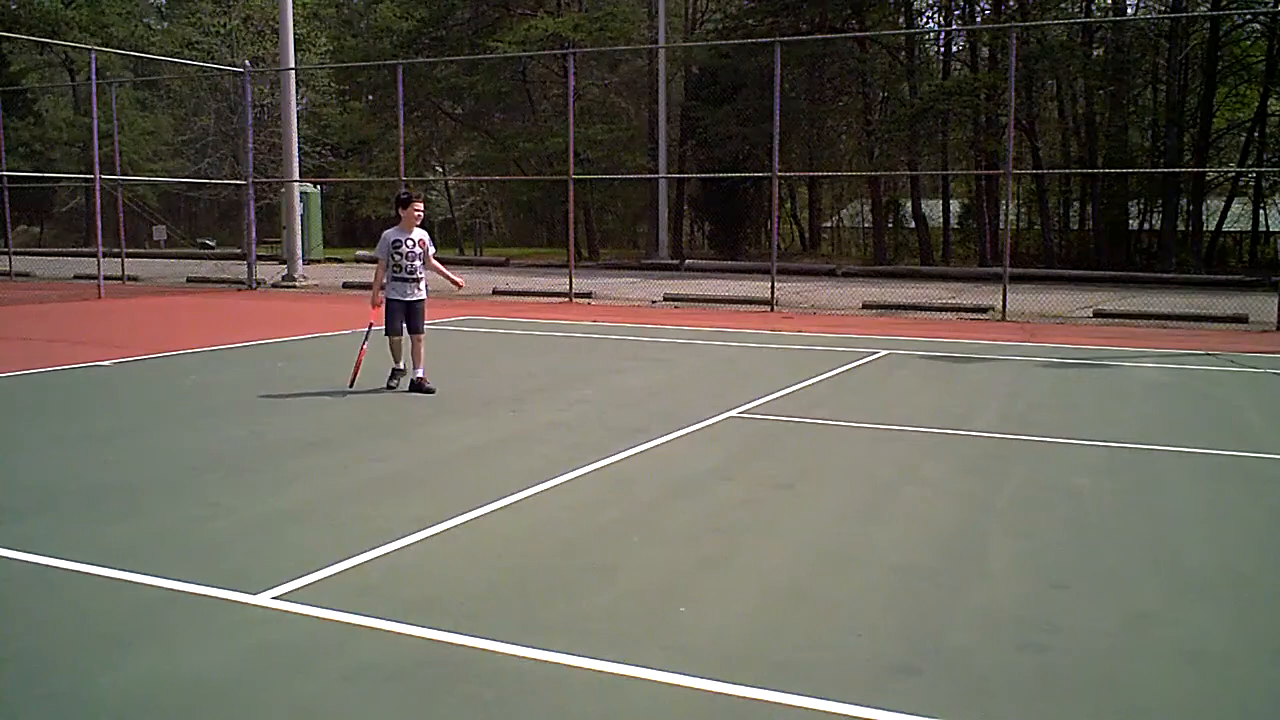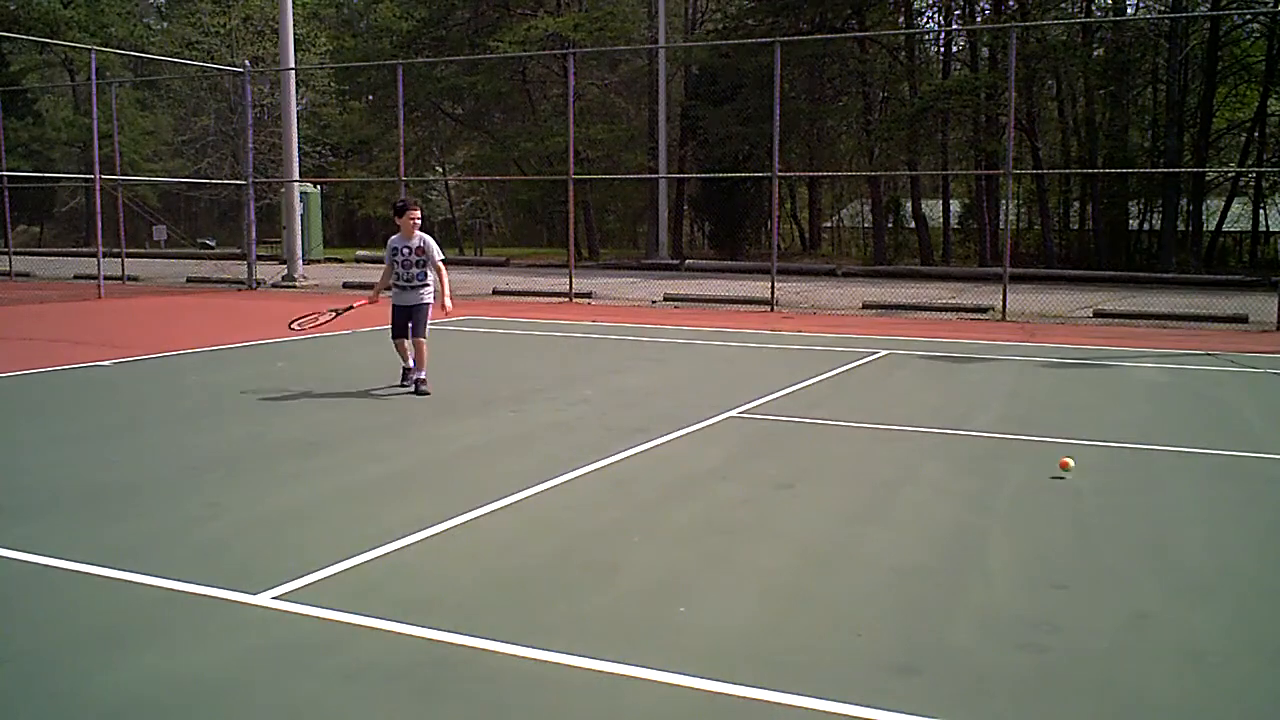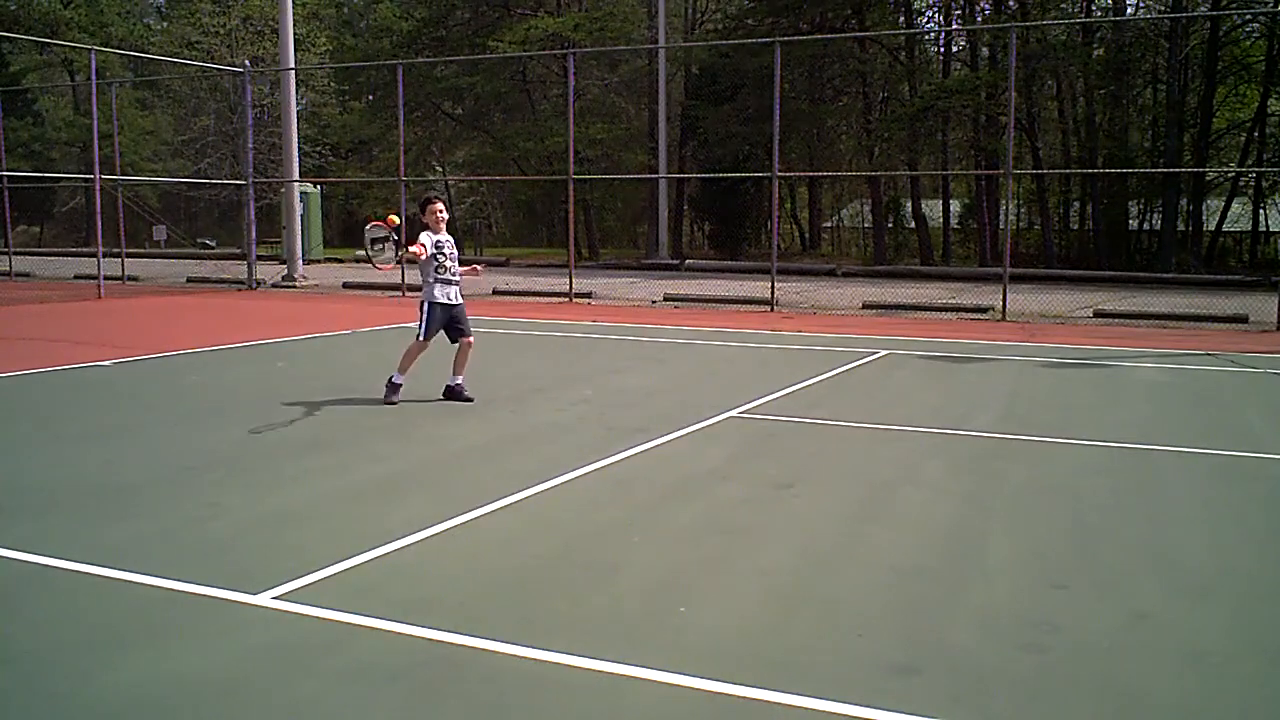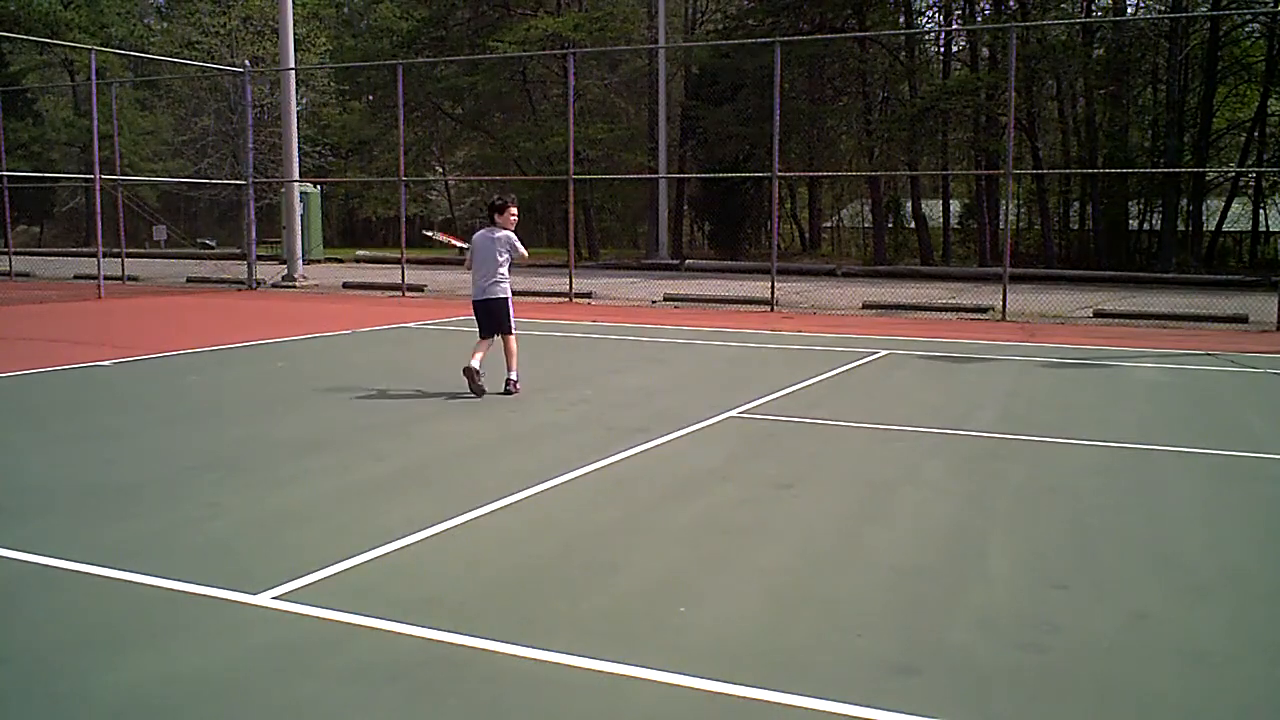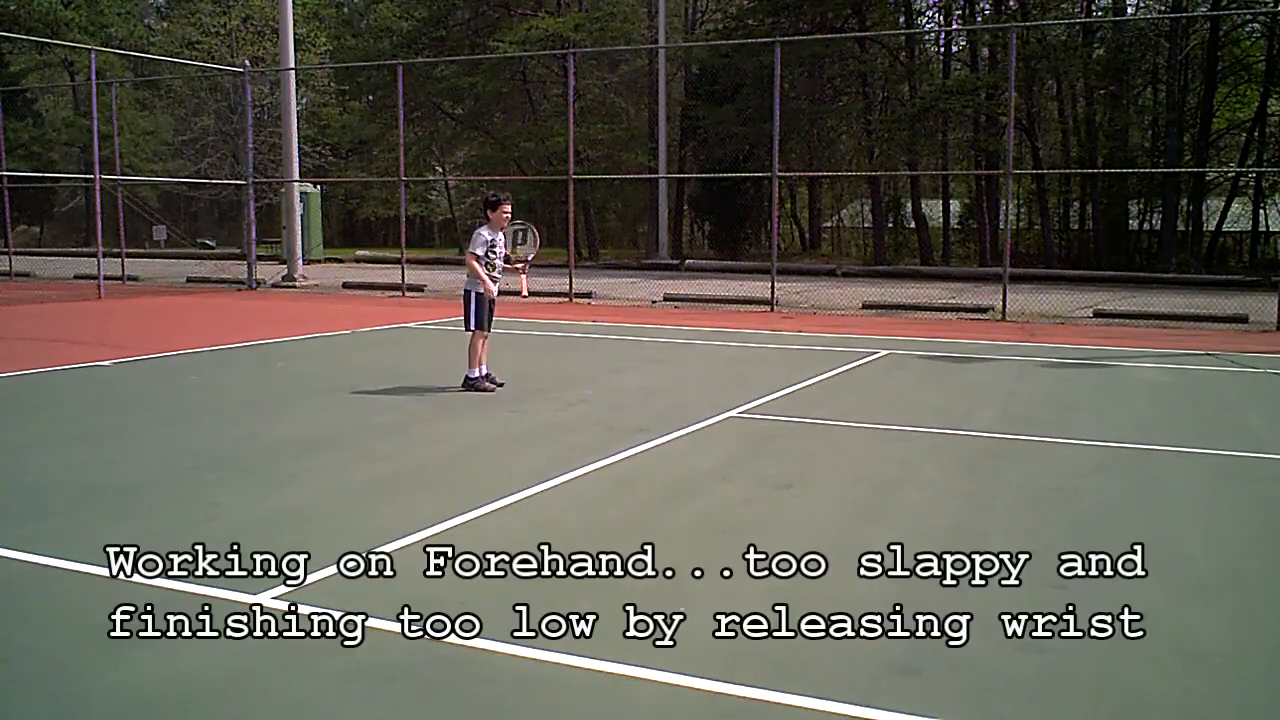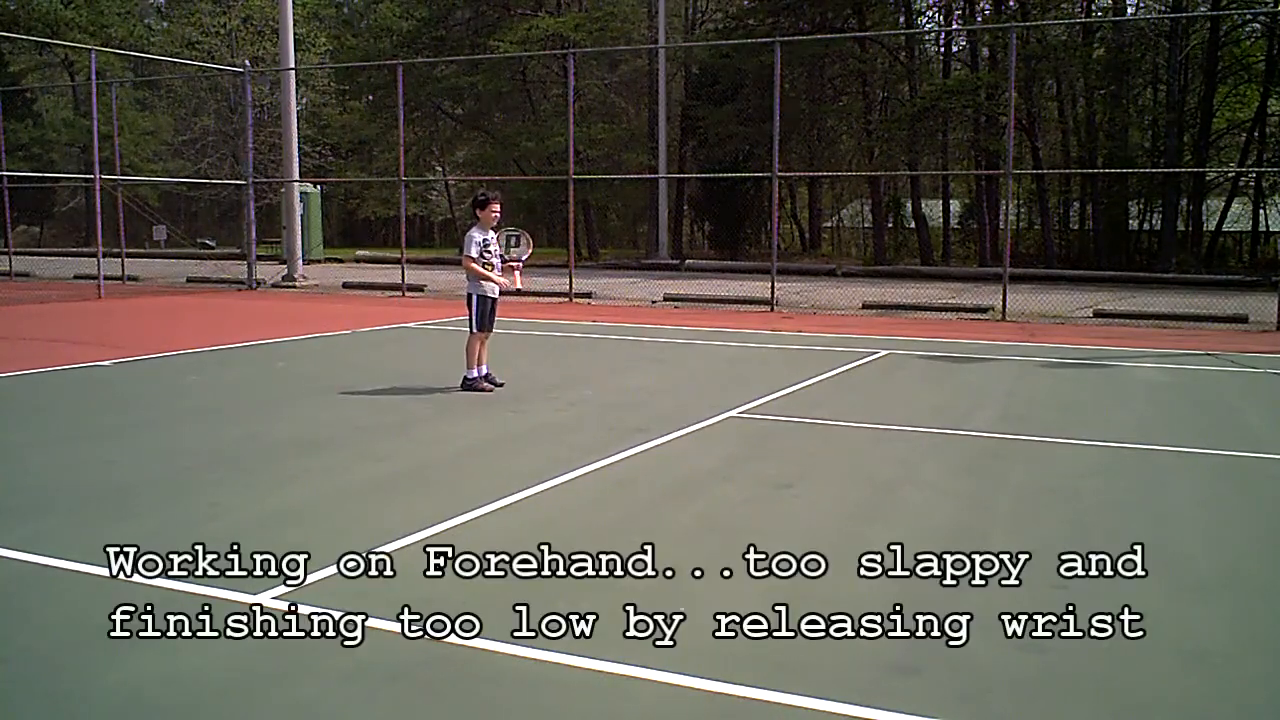
dt=0.7s
person 1, frame 1
left shoulder: (422, 235)
right shoulder: (389, 236)
left elbow: (430, 262)
right elbow: (381, 266)
left wrist: (451, 277)
right wrist: (376, 293)
left hip: (417, 294)
right hip: (395, 294)
left knee: (418, 336)
right knee: (395, 336)
left ankle: (418, 378)
right ankle: (398, 368)
person 1, frame 2
left shoulder: (426, 241)
right shoulder: (392, 242)
left elbow: (441, 269)
left wrist: (446, 296)
right wrist: (377, 291)
left hip: (422, 299)
right hip: (399, 300)
left knee: (419, 339)
right knee: (398, 340)
left ankle: (421, 378)
right ankle: (409, 365)
person 1, frame 3
left shoulder: (449, 239)
right shoulder: (426, 237)
right elbow: (420, 255)
left wrist: (468, 271)
right wrist: (415, 251)
left hip: (455, 298)
right hip: (434, 298)
left knee: (467, 341)
right knee: (422, 341)
left ankle: (454, 385)
right ankle: (396, 382)
person 1, frame 4
left shoulder: (477, 237)
right shoulder: (507, 236)
left elbow: (468, 265)
right elbow: (524, 255)
left hip: (478, 294)
right hip: (499, 293)
left knee: (486, 337)
right knee: (508, 335)
left ankle: (473, 367)
right ankle: (512, 380)
person 1, frame 5
left shoulder: (500, 236)
right shoulder: (482, 234)
right elbow: (470, 260)
left wrist: (512, 267)
right wrist: (486, 281)
left hip: (488, 291)
right hip: (477, 289)
left knee: (483, 333)
right knee: (479, 332)
left ankle: (482, 374)
right ankle: (472, 377)
person 1, frame 6
left shoulder: (492, 234)
right shoulder: (474, 235)
right elbow: (468, 263)
right wrist: (493, 277)
left hip: (492, 292)
right hip: (479, 292)
left knee: (485, 334)
right knee: (477, 333)
left ankle: (483, 372)
right ankle: (471, 377)
